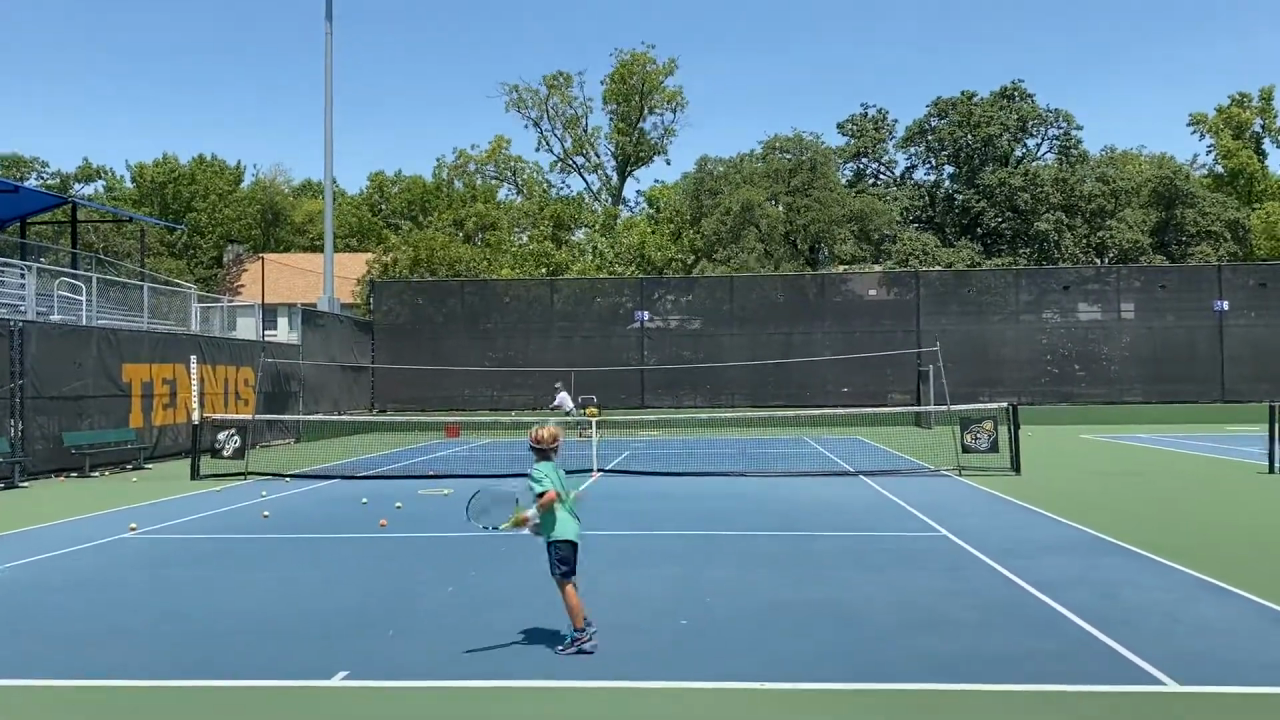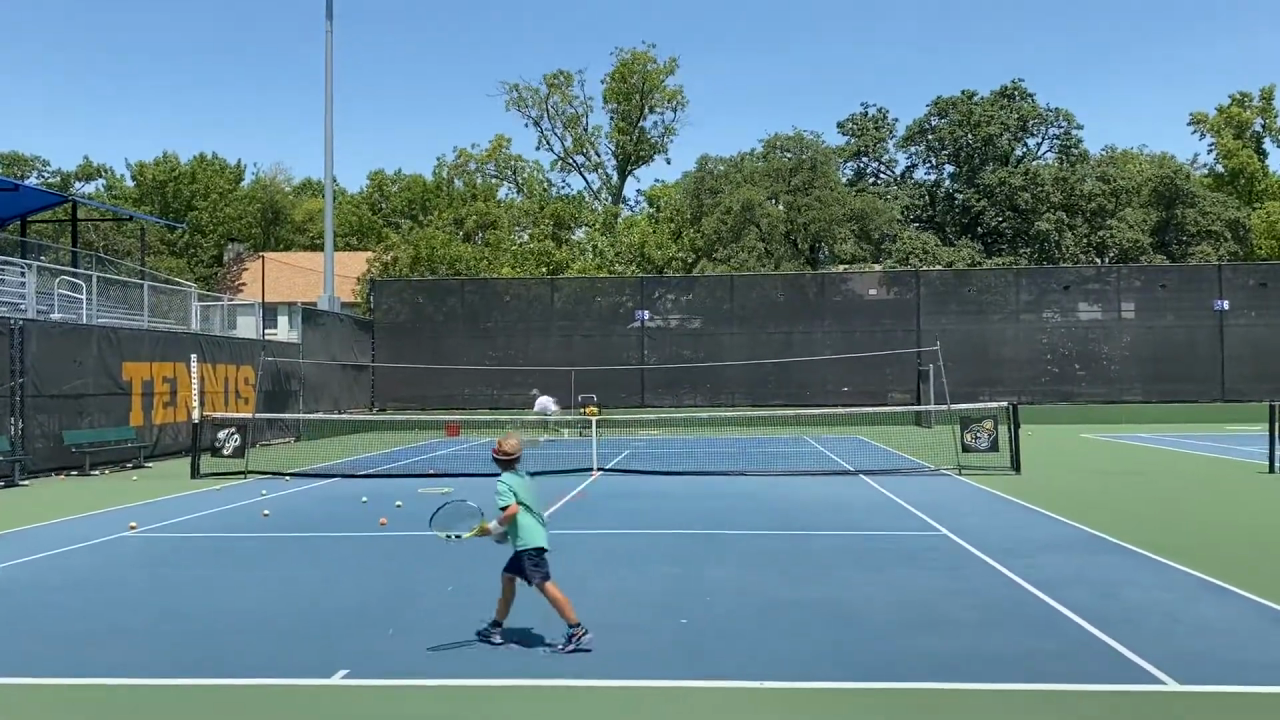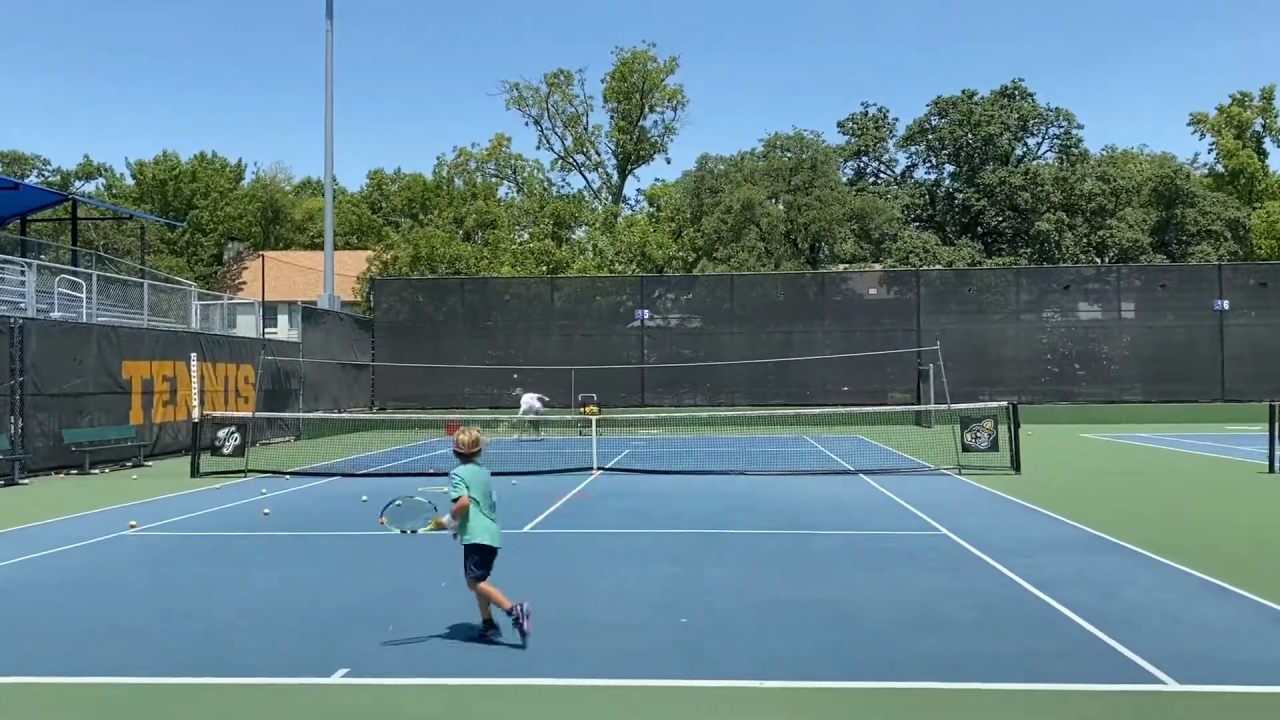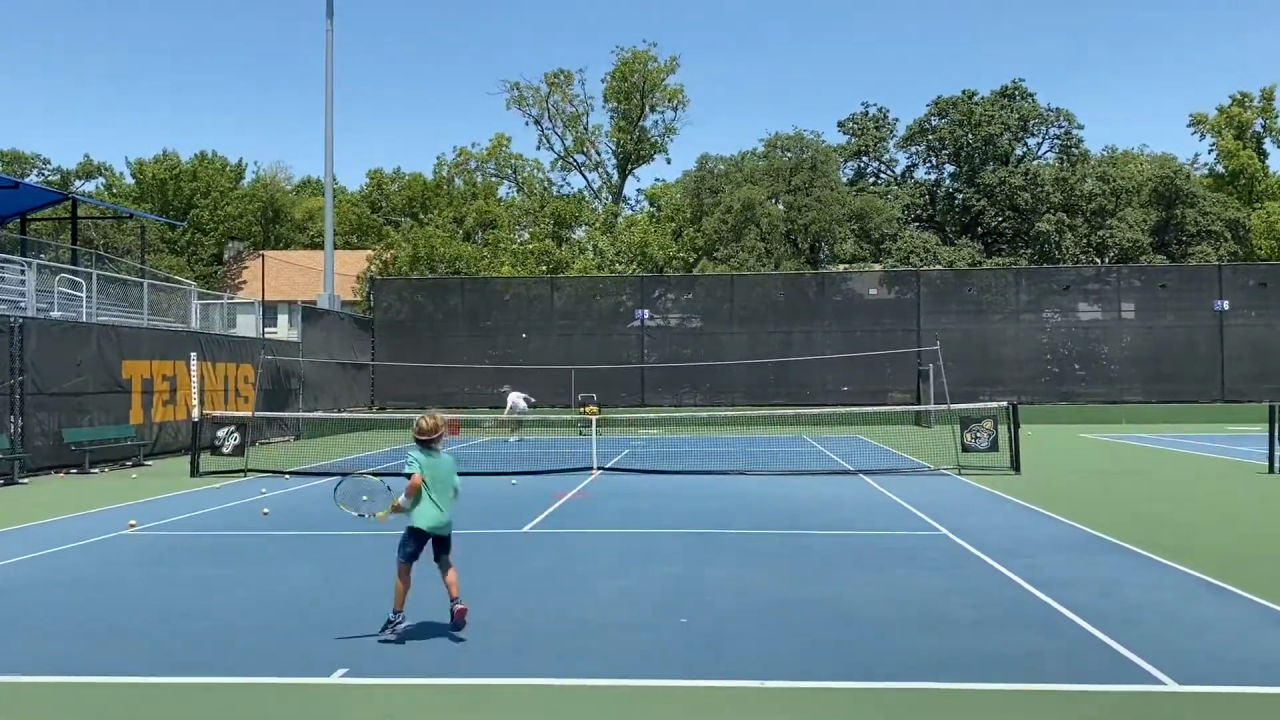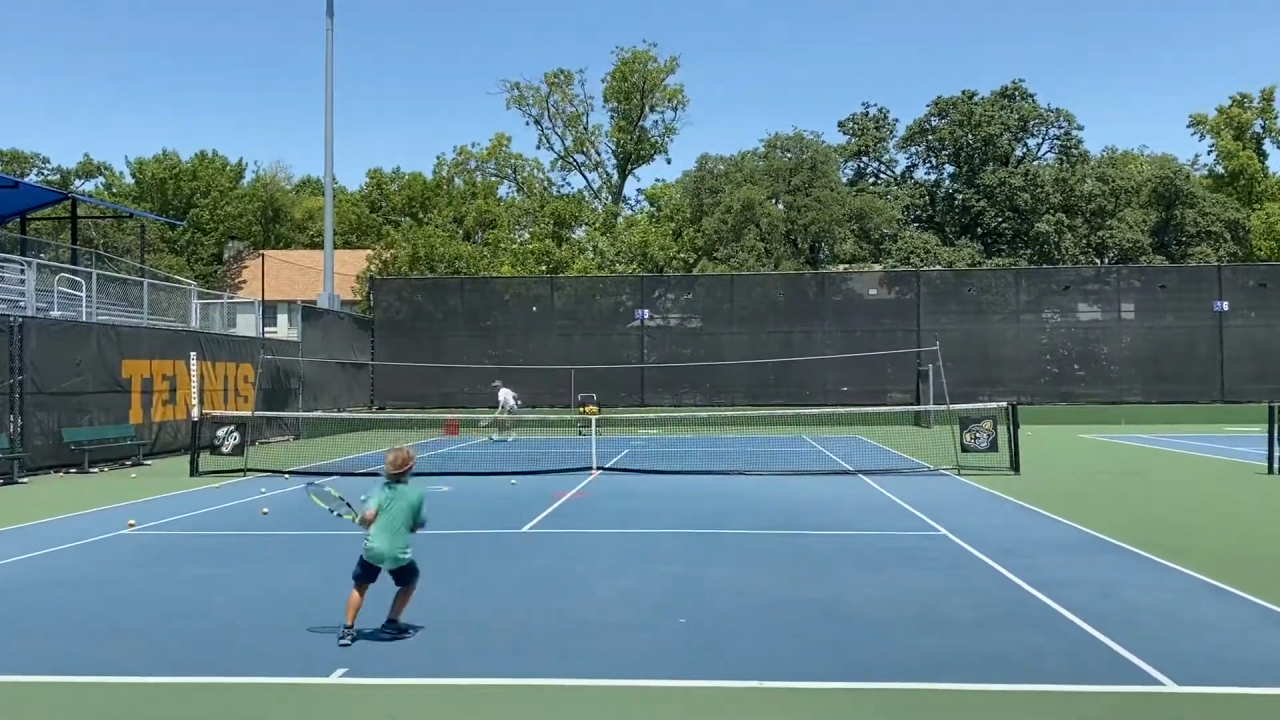
dt=0.2s
person 1, frame 1
left shoulder: (537, 470)
right shoulder: (556, 468)
left elbow: (550, 497)
left wrist: (529, 516)
right wrist: (536, 520)
left hip: (559, 533)
right hip: (569, 530)
left knee: (564, 582)
right knee: (568, 580)
left ankle: (581, 636)
right ankle: (584, 624)
person 1, frame 2
left shoulder: (503, 481)
right shoulder: (523, 477)
left elbow: (511, 511)
left wrist: (492, 528)
right wrist: (504, 532)
left hip: (529, 542)
right hip: (532, 539)
left knee: (544, 585)
right knee: (507, 577)
left ankle: (577, 631)
right ankle: (495, 628)
person 1, frame 3
left shoulder: (458, 473)
right shoulder: (484, 472)
left elbow: (463, 503)
left wrist: (447, 521)
left hip: (477, 536)
right hip: (492, 532)
left knee: (476, 583)
right knee: (478, 581)
left ankle: (516, 611)
right ankle: (488, 625)
person 1, frame 4
left shoulder: (414, 456)
right shoulder: (448, 460)
left elbow: (415, 481)
right elbow: (455, 491)
left wrist: (402, 503)
left hip: (420, 521)
right hip: (444, 521)
left knee: (403, 566)
right knee: (445, 563)
left ankle: (397, 617)
right ankle: (456, 603)
person 1, frame 5
left shoulder: (382, 488)
right shoulder: (418, 493)
left elbow: (369, 517)
right elbow: (418, 525)
left wrist: (363, 523)
left hip: (374, 550)
right hip: (400, 552)
left knee: (359, 587)
right knee: (410, 582)
left ankle: (347, 630)
right ankle: (392, 623)
